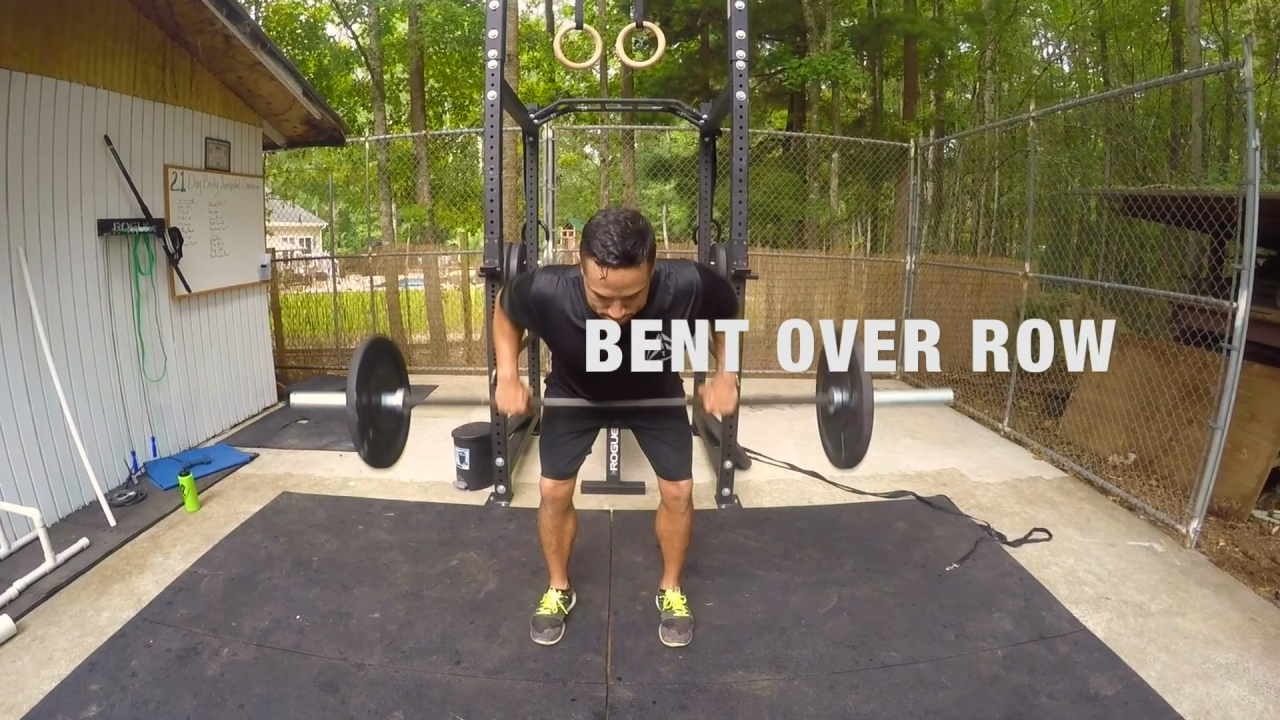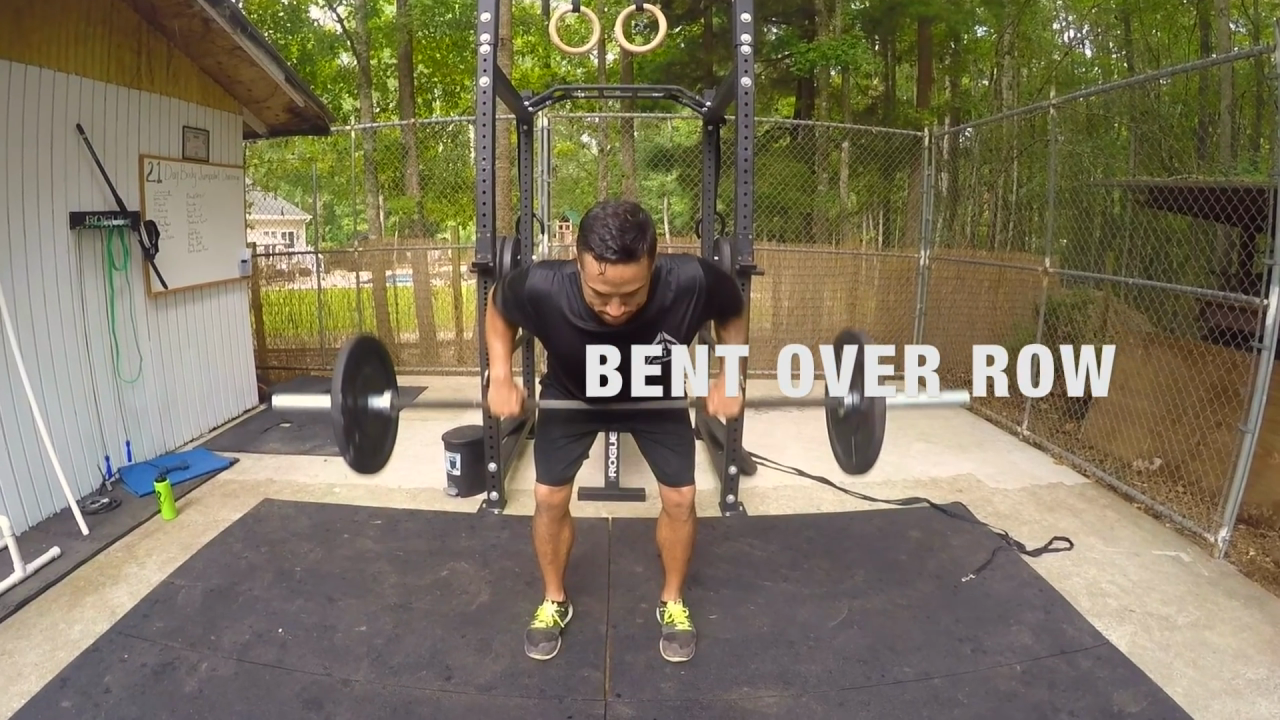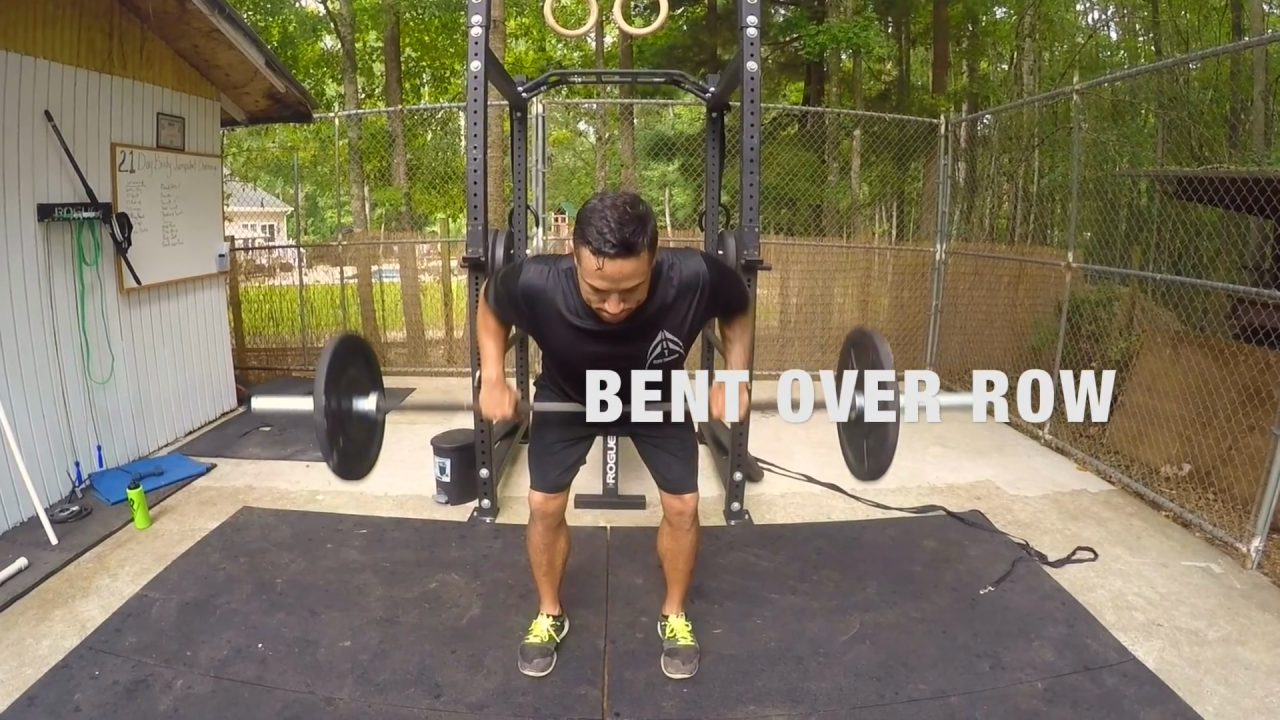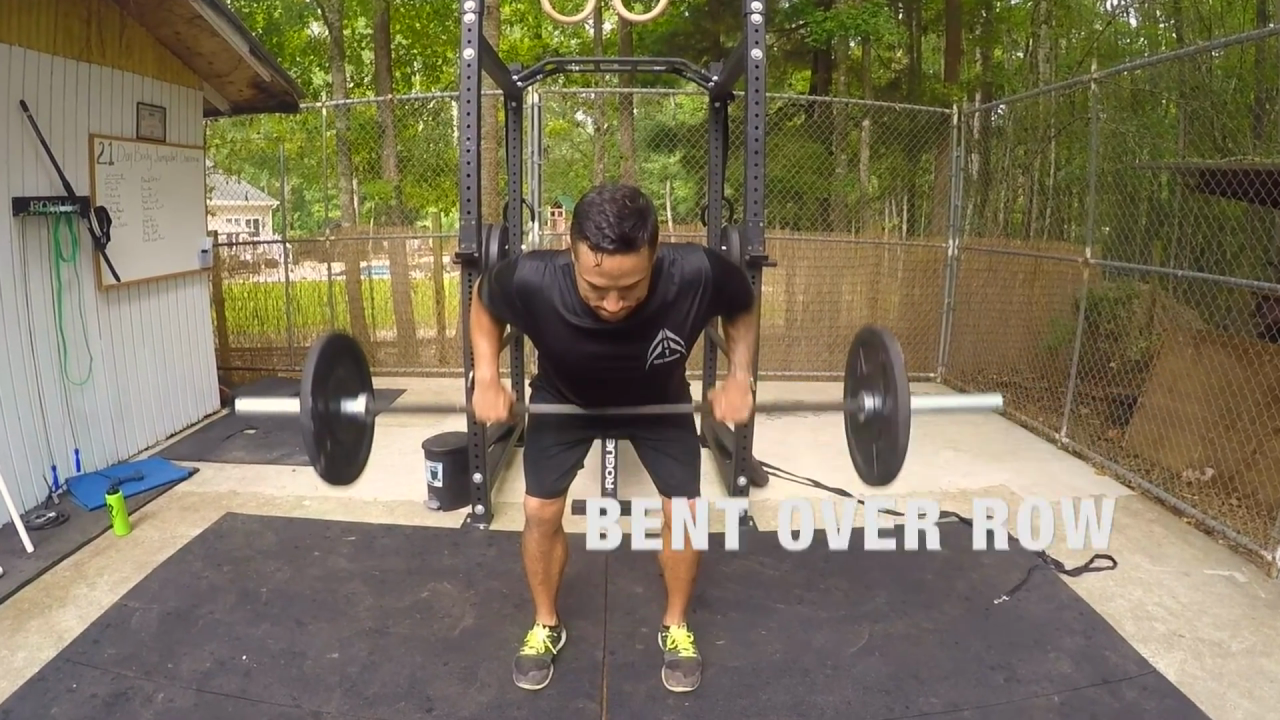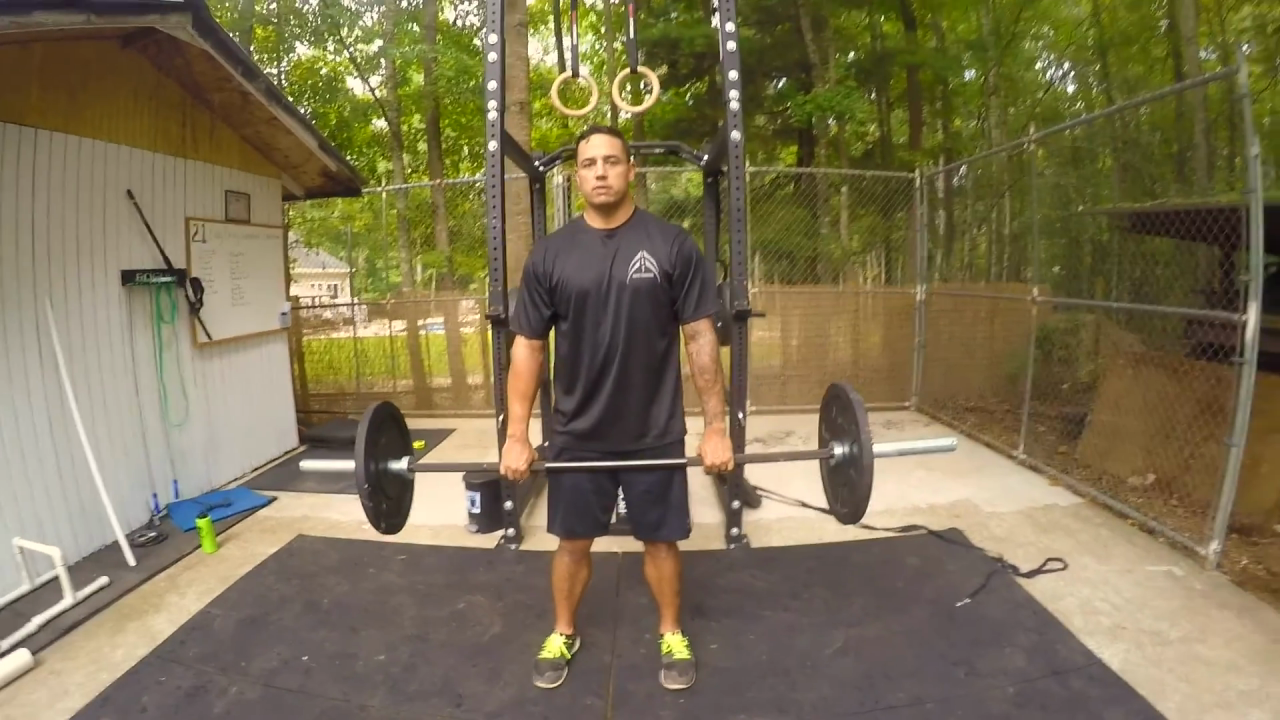
dt=1s
person 1, frame 1
left shoulder: (690, 285)
right shoulder: (545, 290)
left elbow: (728, 313)
right elbow: (505, 308)
left wrist: (724, 374)
right wrist: (507, 375)
left hip: (656, 394)
right hip: (574, 393)
left knee: (678, 490)
right knee: (554, 489)
left ankle: (670, 590)
right ankle: (558, 589)
person 1, frame 2
left shoulder: (693, 282)
right shoulder: (541, 287)
left elbow: (733, 311)
right elbow: (498, 305)
left wrist: (728, 376)
right wrist: (501, 377)
left hip: (657, 395)
right hip: (571, 395)
left knee: (680, 497)
right knee: (549, 496)
left ankle: (672, 602)
right ankle: (554, 601)
person 1, frame 3
left shoulder: (696, 277)
right shoulder: (535, 283)
left elbow: (738, 308)
right elbow: (490, 302)
left wrist: (734, 377)
right wrist: (493, 377)
left hip: (658, 397)
right hip: (566, 397)
left knee: (682, 504)
right knee: (544, 503)
left ankle: (674, 615)
right ankle: (549, 615)
person 1, frame 4
left shoulder: (698, 274)
right shoulder: (530, 279)
left elbow: (743, 307)
right elbow: (484, 302)
left wrist: (739, 378)
right wrist: (487, 379)
left hip: (659, 400)
right hip: (563, 399)
left knee: (682, 509)
right knee: (541, 510)
left ankle: (675, 627)
right ankle: (546, 626)
person 1, frame 5
left shoulder: (673, 245)
right shoulder: (550, 254)
left elbow: (700, 337)
right elbow: (528, 345)
left wrist: (715, 426)
right wrist: (516, 434)
left hip: (655, 434)
right hip: (577, 434)
left knee: (661, 538)
right knee: (572, 540)
left ankle: (671, 634)
right ankle: (563, 634)
